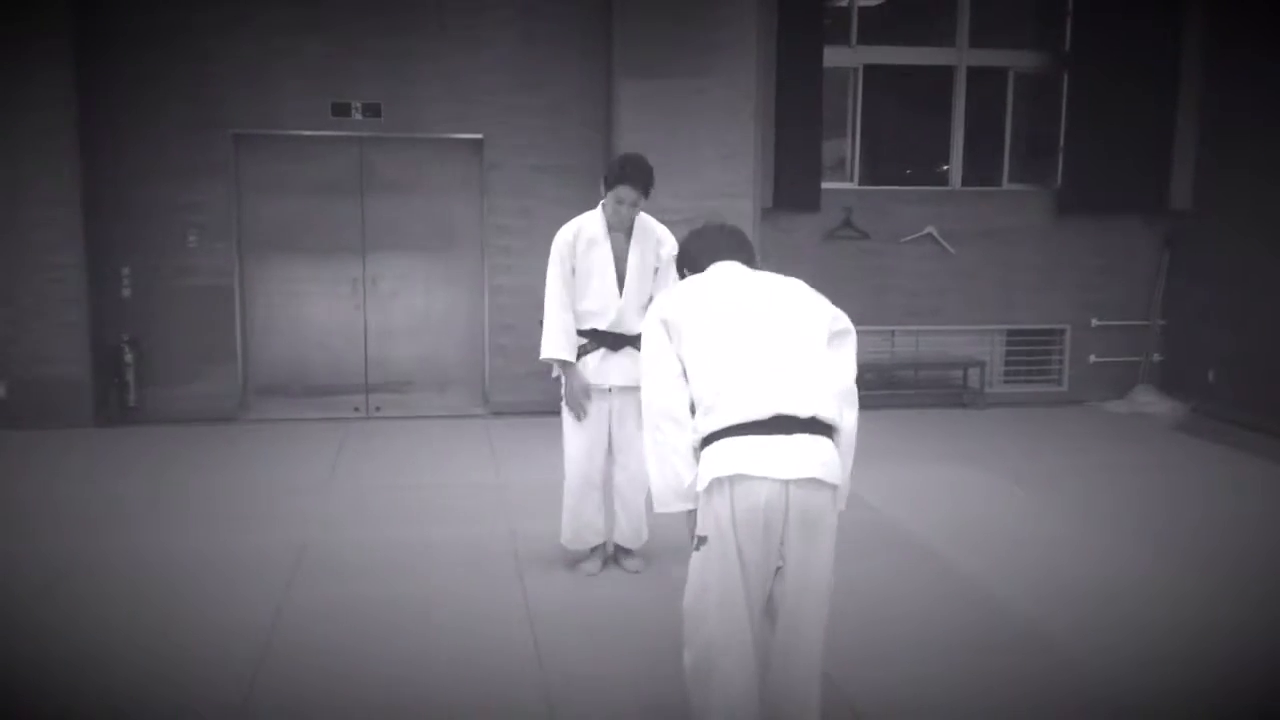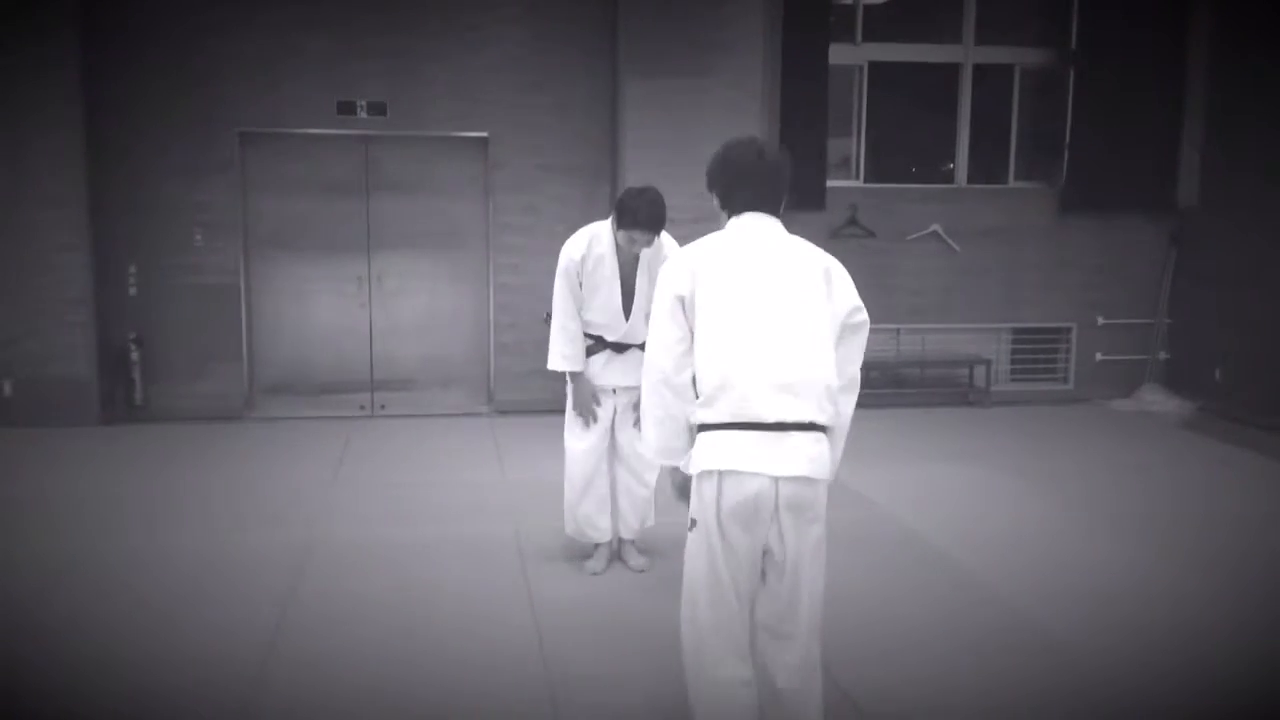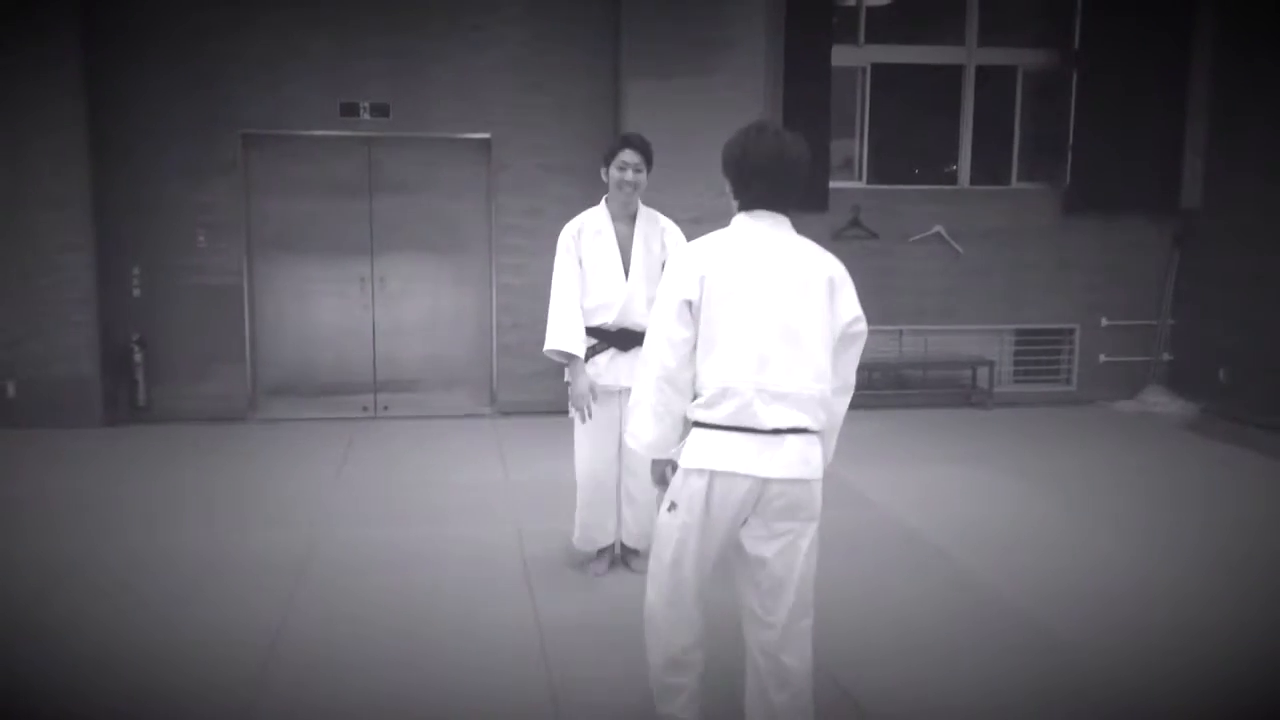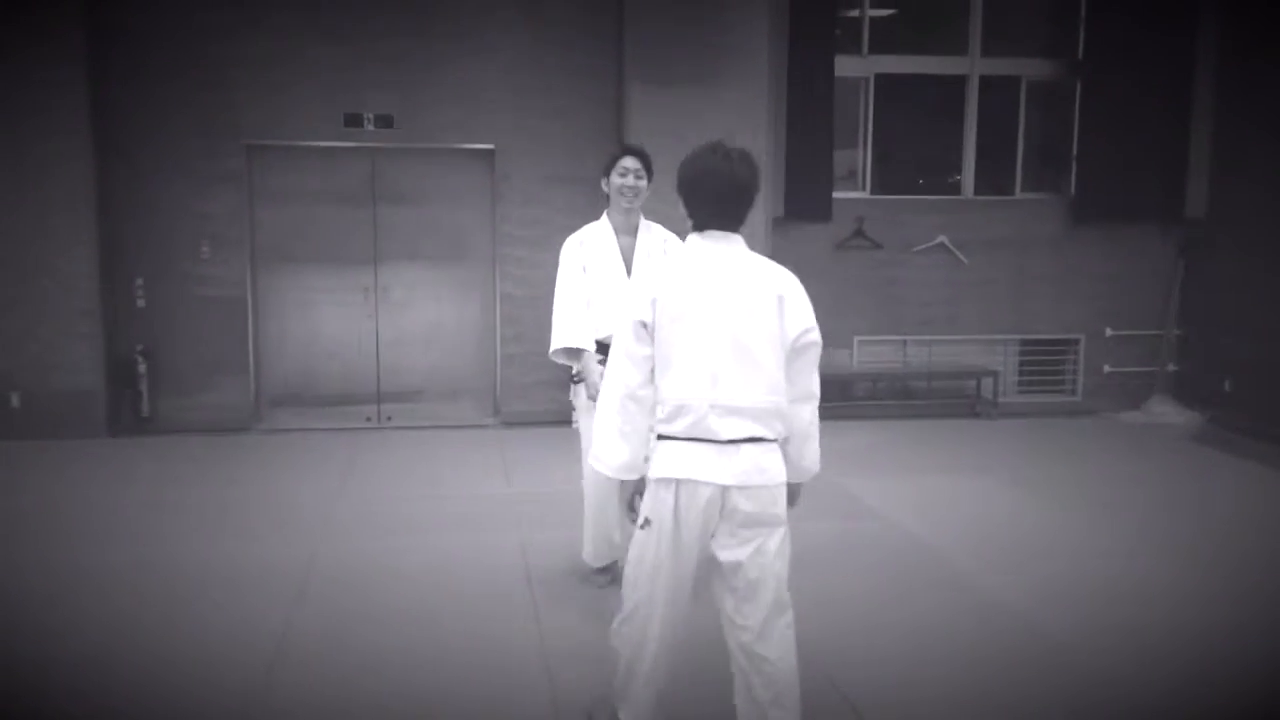
dt=0.3s
person 1, frame 1
left shoulder: (673, 302)
right shoulder: (805, 294)
left elbow: (667, 413)
right elbow: (843, 398)
left wrist: (687, 498)
right wrist: (831, 493)
left hip: (736, 467)
right hip: (816, 463)
left knee: (721, 636)
right knee: (798, 631)
person 1, frame 2
left shoulder: (692, 262)
right shoulder: (825, 267)
left elbow: (667, 370)
right elbow: (845, 374)
left wrist: (673, 453)
left hip: (727, 457)
right hip: (804, 459)
left knee: (716, 625)
right knee: (794, 623)
person 1, frame 3
left shoulder: (699, 259)
right shoulder: (828, 270)
left elbow: (667, 364)
right elbow: (840, 378)
left wrist: (661, 445)
left hip: (717, 455)
right hip: (794, 463)
left knee: (671, 595)
right knee: (783, 620)
person 1, frame 4
left shoulder: (660, 280)
right shoulder: (782, 284)
left elbow: (631, 384)
right elbow: (801, 389)
left wrist: (628, 468)
right wrist: (798, 468)
left hip: (681, 468)
right hip: (757, 470)
left knee: (647, 606)
right knee: (763, 622)
person 2, frame 1
left shoulder: (661, 239)
right shoulder: (571, 235)
right elbow: (559, 306)
right wrist: (569, 371)
left hip: (636, 361)
right hip: (586, 358)
left knee: (634, 461)
right knee: (583, 462)
left ankle: (626, 542)
right ankle: (592, 543)
person 2, frame 2
left shoulder: (669, 254)
right shoulder: (579, 249)
right elbow: (566, 317)
right wrist: (577, 380)
left hip: (641, 363)
right hip: (591, 359)
left knee: (639, 455)
right knee: (586, 454)
left ankle: (628, 538)
right ankle: (600, 540)
person 2, frame 3
left shoulder: (666, 232)
right shoulder: (577, 231)
right elbow: (566, 301)
right wrist: (576, 368)
right hip: (595, 360)
left knee: (642, 462)
right knee: (596, 462)
left ankle: (632, 542)
right ankle: (602, 543)
person 2, frame 4
left shoulder: (668, 244)
right shoulder: (581, 244)
right elbow: (572, 308)
right wrist: (589, 367)
right hip: (602, 372)
right knee: (603, 475)
right ankle: (606, 559)
